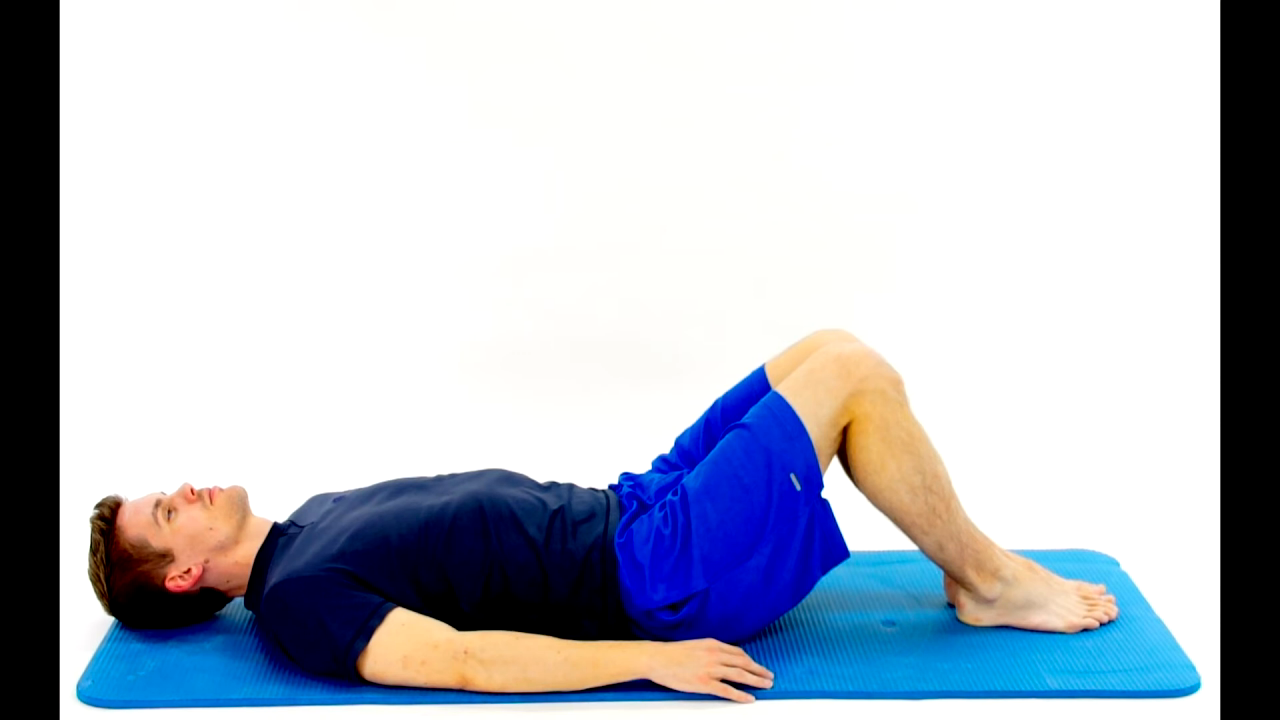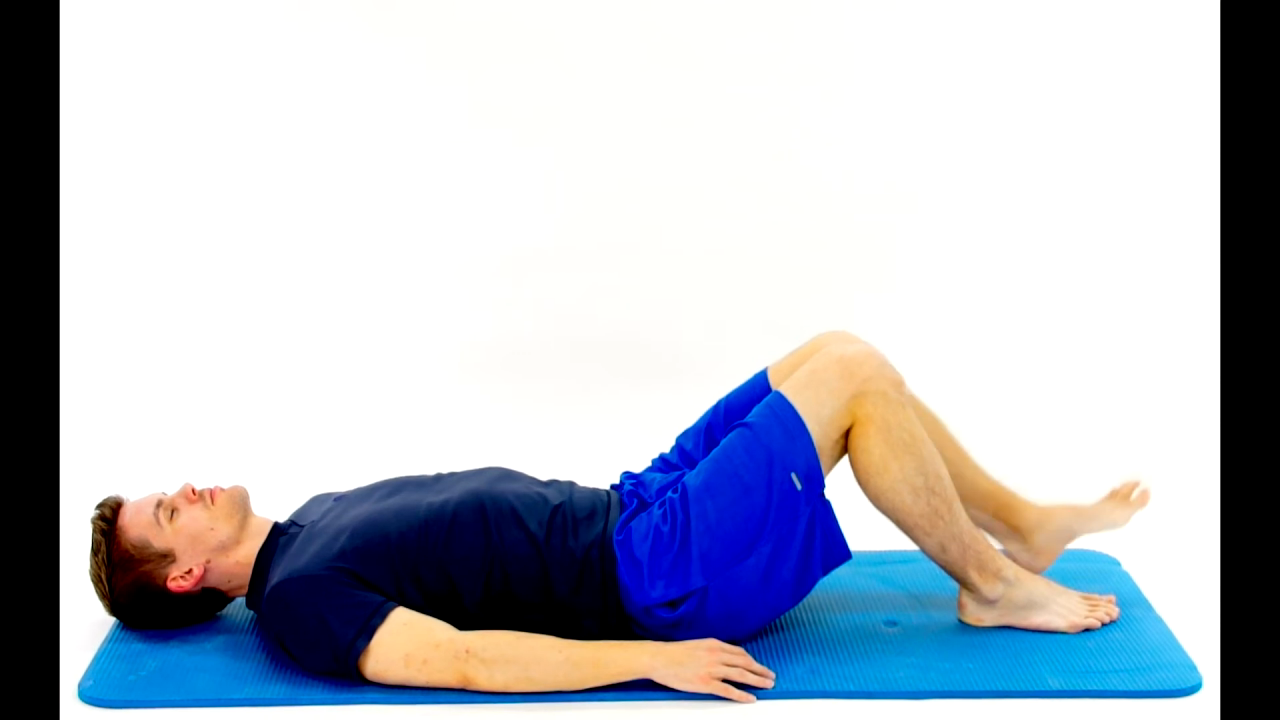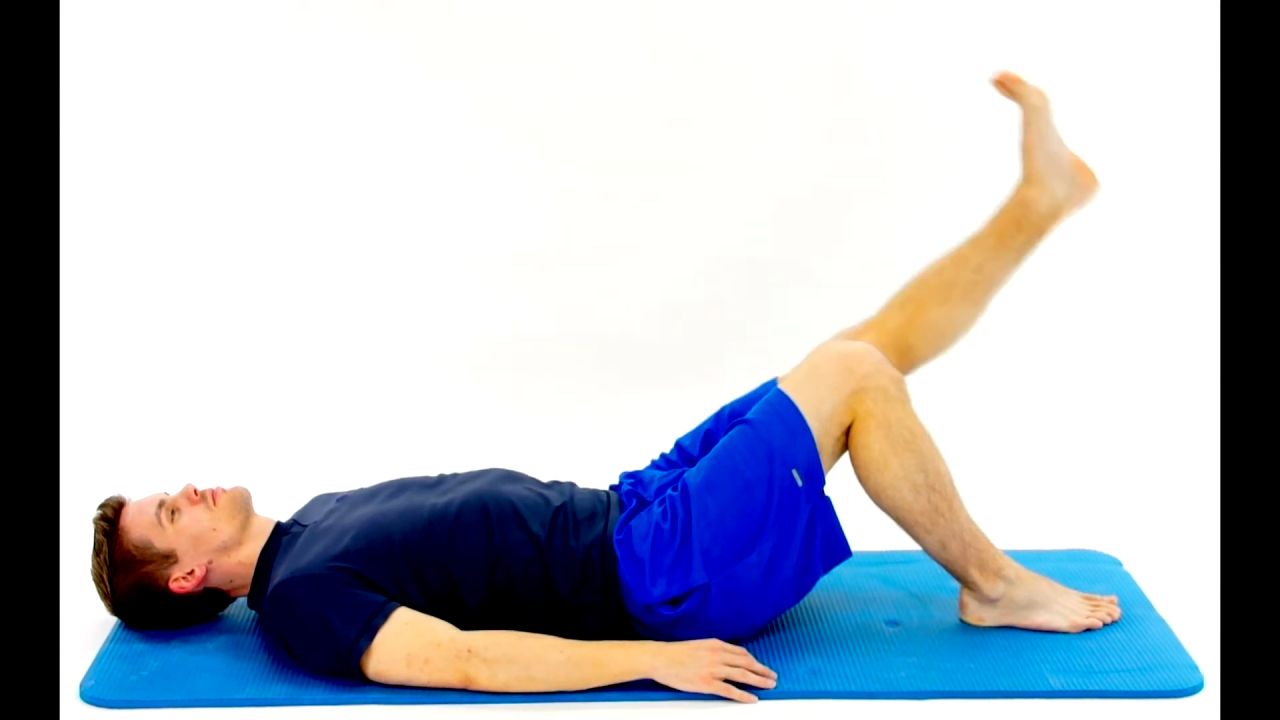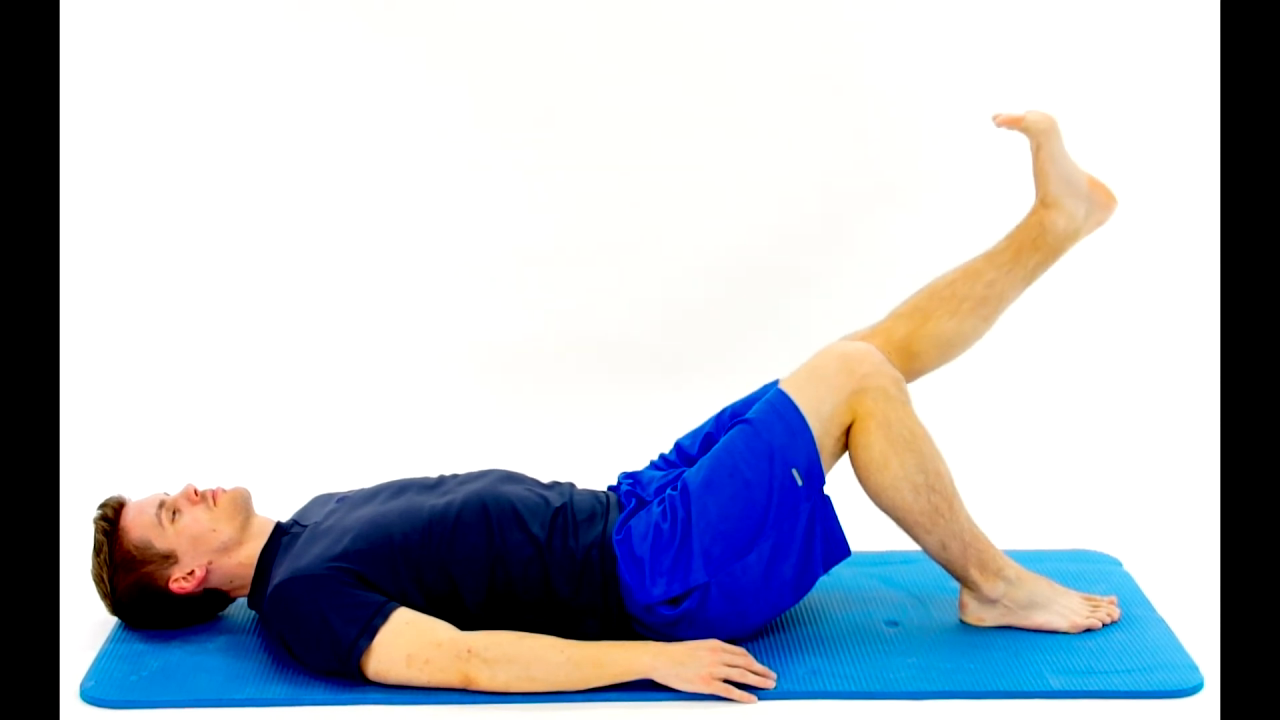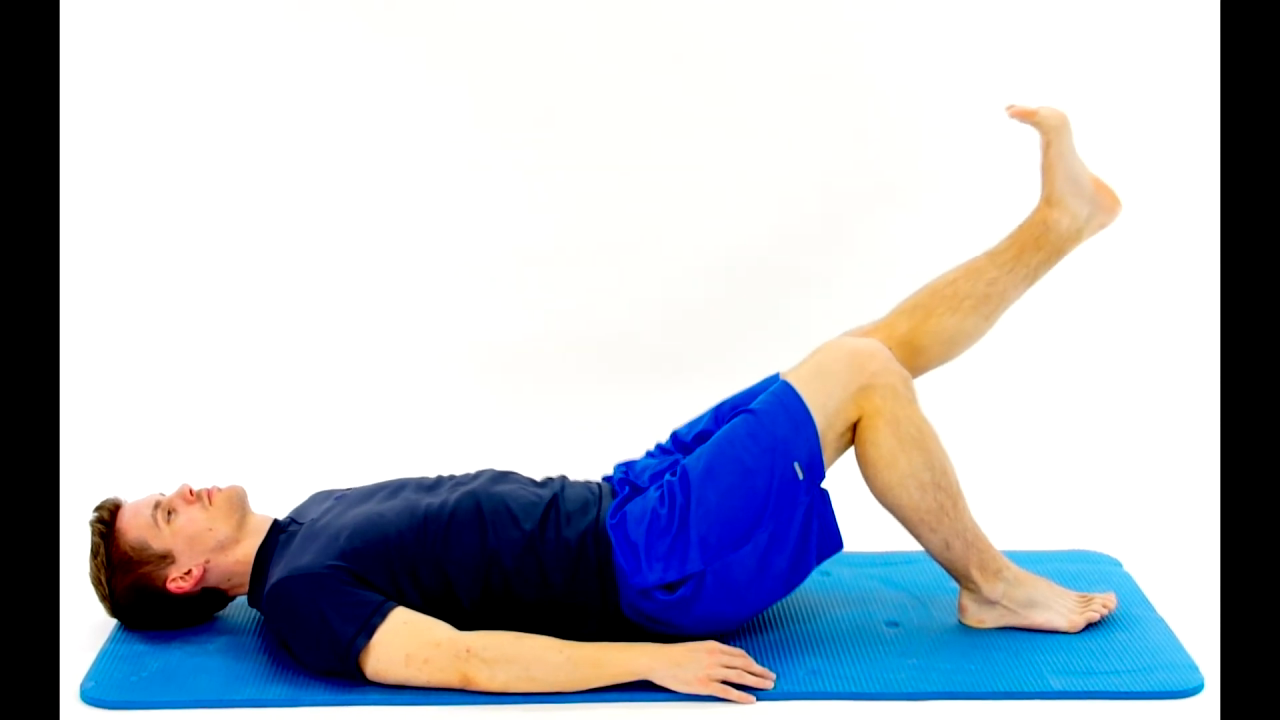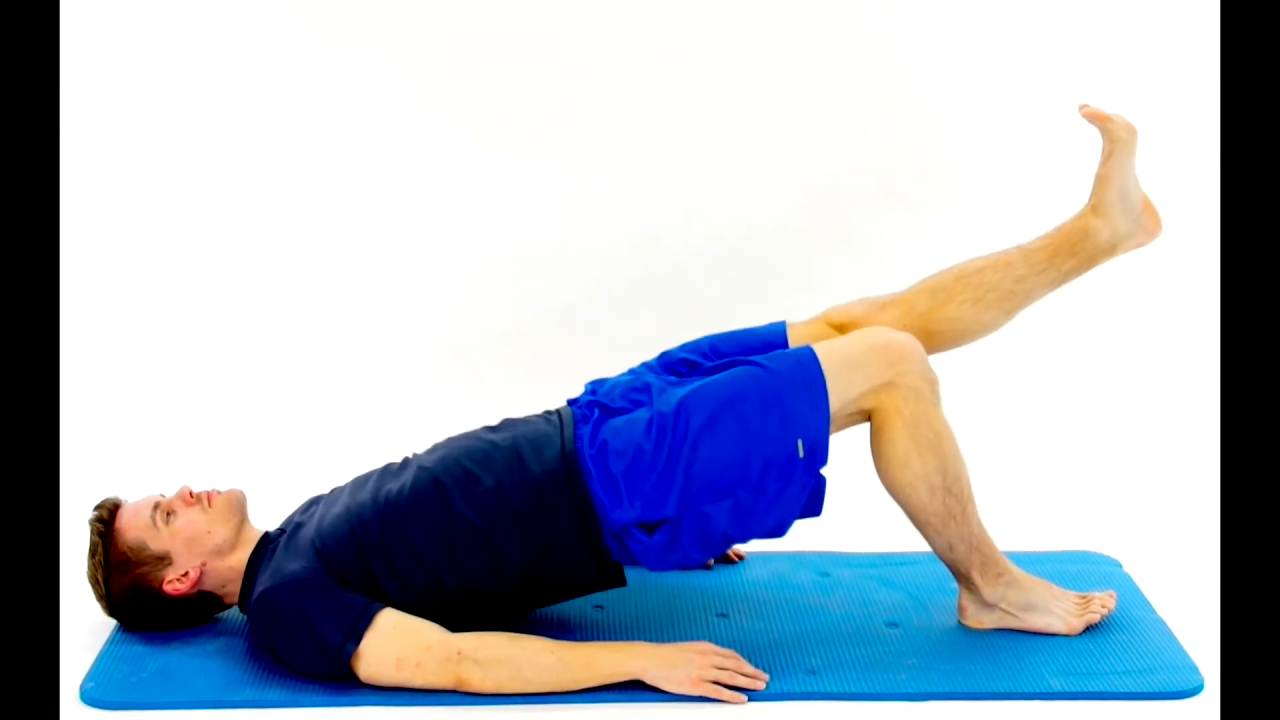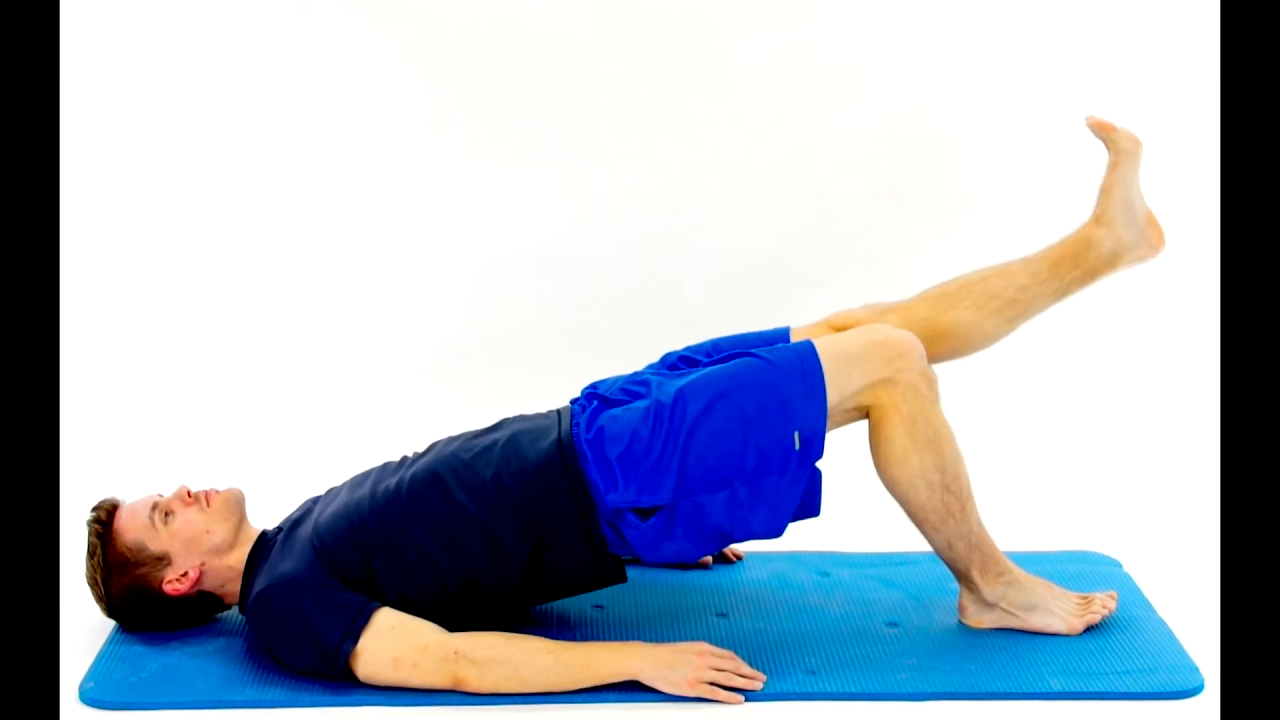
dt=0.7s
person 1, frame 1
left shoulder: (317, 521)
right shoulder: (300, 602)
right elbow: (464, 661)
right wrist: (651, 657)
left hip: (628, 513)
right hip: (659, 579)
left knee: (829, 355)
right knee: (854, 373)
left ankle: (977, 566)
right ankle: (989, 582)
person 1, frame 2
left shoulder: (317, 525)
right shoulder: (300, 600)
right elbow: (464, 660)
right wrist: (651, 657)
left hip: (631, 511)
right hip: (657, 577)
left knee: (830, 357)
right knee: (851, 372)
left ankle: (1026, 529)
right ankle: (992, 586)
person 1, frame 3
left shoulder: (321, 521)
right shoulder: (303, 600)
right elbow: (467, 662)
right wrist: (651, 656)
left hip: (630, 516)
right hip: (659, 577)
left knee: (866, 357)
right knee: (856, 377)
left ankle: (1038, 198)
right ankle: (995, 587)
person 1, frame 4
left shoulder: (321, 524)
right shoulder: (303, 600)
right elbow: (467, 661)
right wrist: (653, 655)
left hip: (632, 512)
right hip: (661, 576)
left knee: (867, 358)
right knee: (857, 374)
left ankle: (1055, 219)
right ankle: (994, 587)
person 1, frame 5
left shoulder: (318, 519)
right shoulder: (300, 599)
right elbow: (464, 661)
right wrist: (651, 657)
left hip: (624, 503)
right hip: (654, 564)
left knee: (863, 356)
right knee: (864, 373)
left ankle: (1058, 218)
right ankle: (995, 591)
person 1, frame 6
left shoulder: (310, 534)
right shoulder: (286, 608)
right elbow: (456, 663)
right wrist: (643, 660)
left hip: (601, 432)
right hip: (617, 480)
left knee: (855, 329)
right knee: (891, 368)
left ankle: (1098, 225)
right ankle: (993, 591)
person 1, frame 7
left shoulder: (308, 529)
right shoulder: (284, 607)
right elbow: (453, 662)
right wrist: (640, 658)
left hip: (597, 436)
right hip: (614, 480)
left knee: (858, 334)
right knee: (891, 363)
left ankle: (1104, 237)
right ankle: (996, 591)
